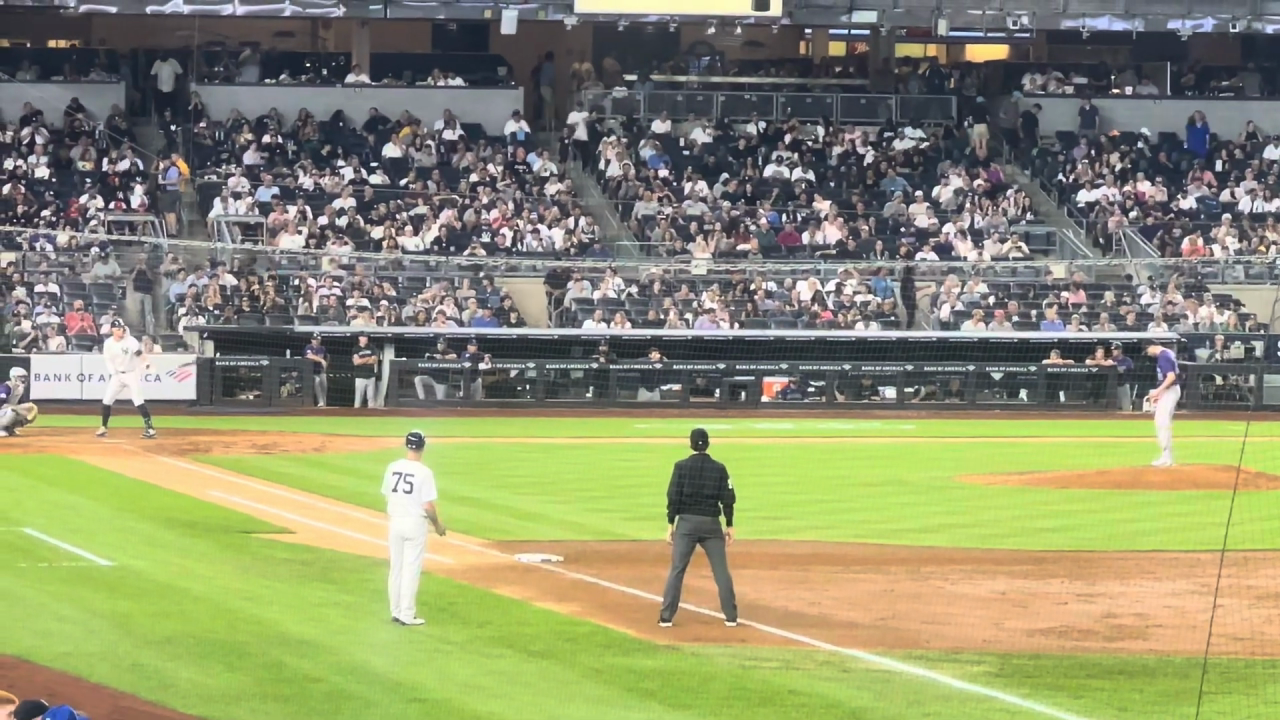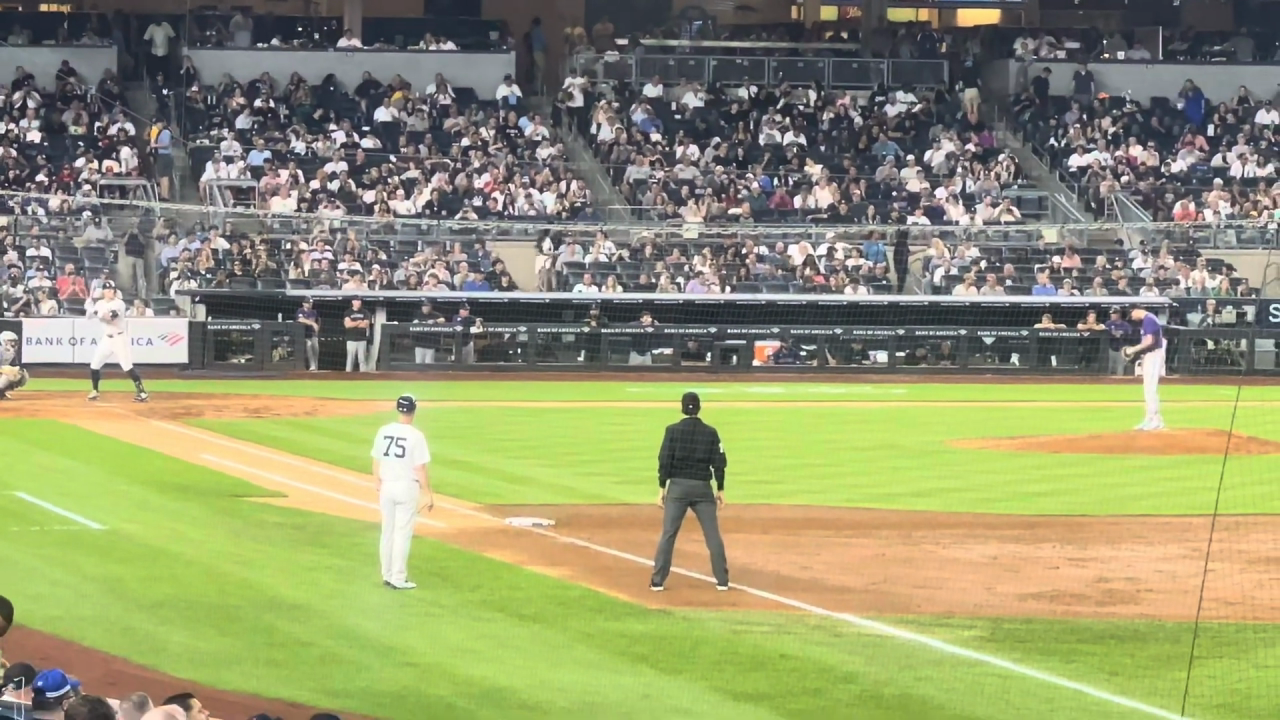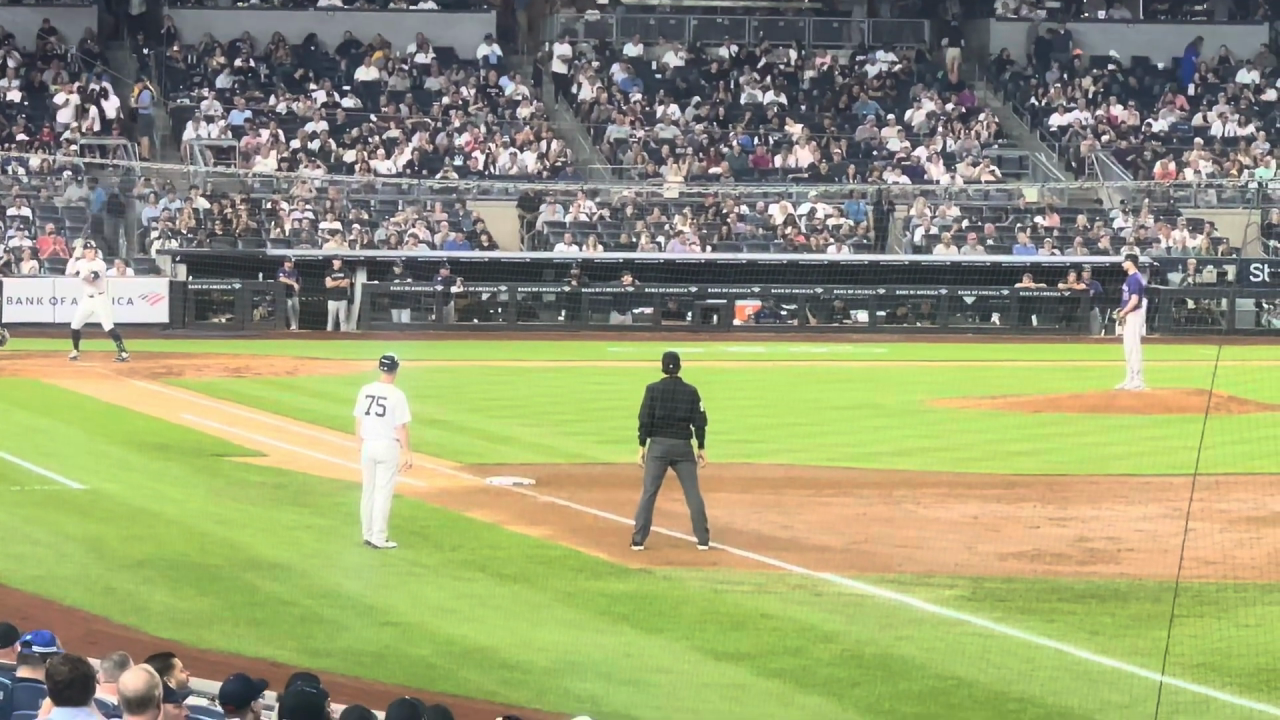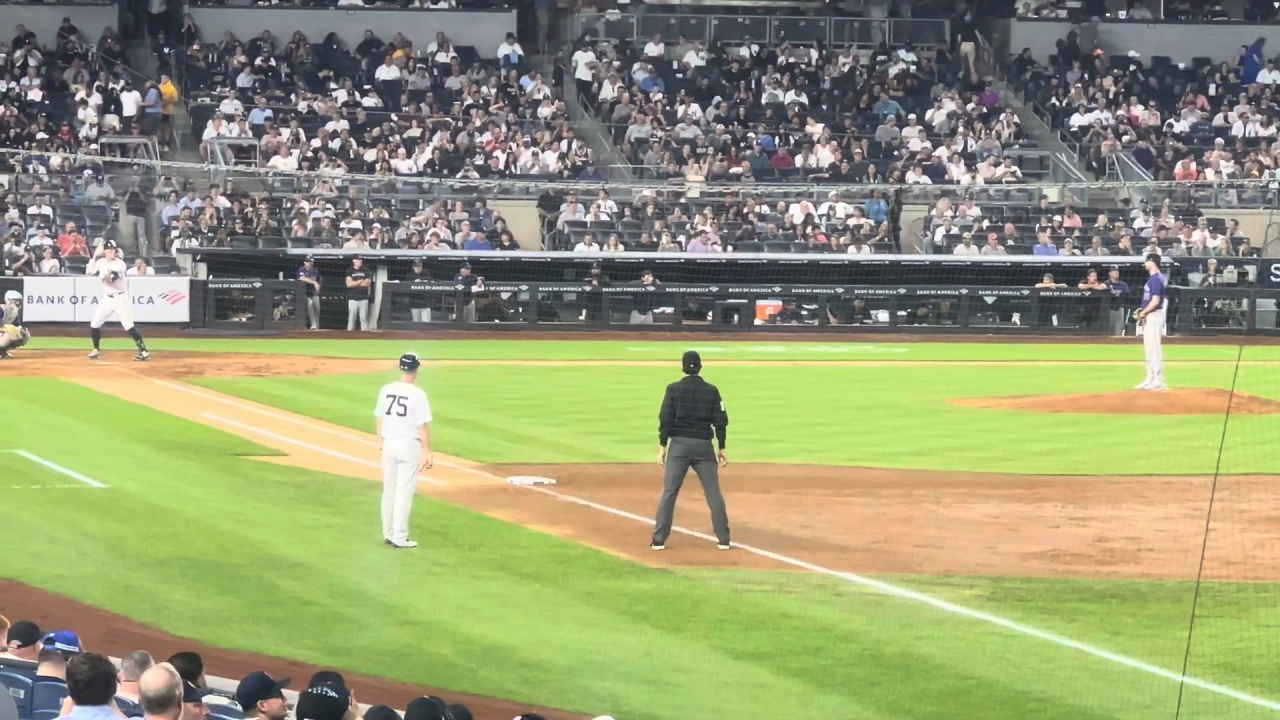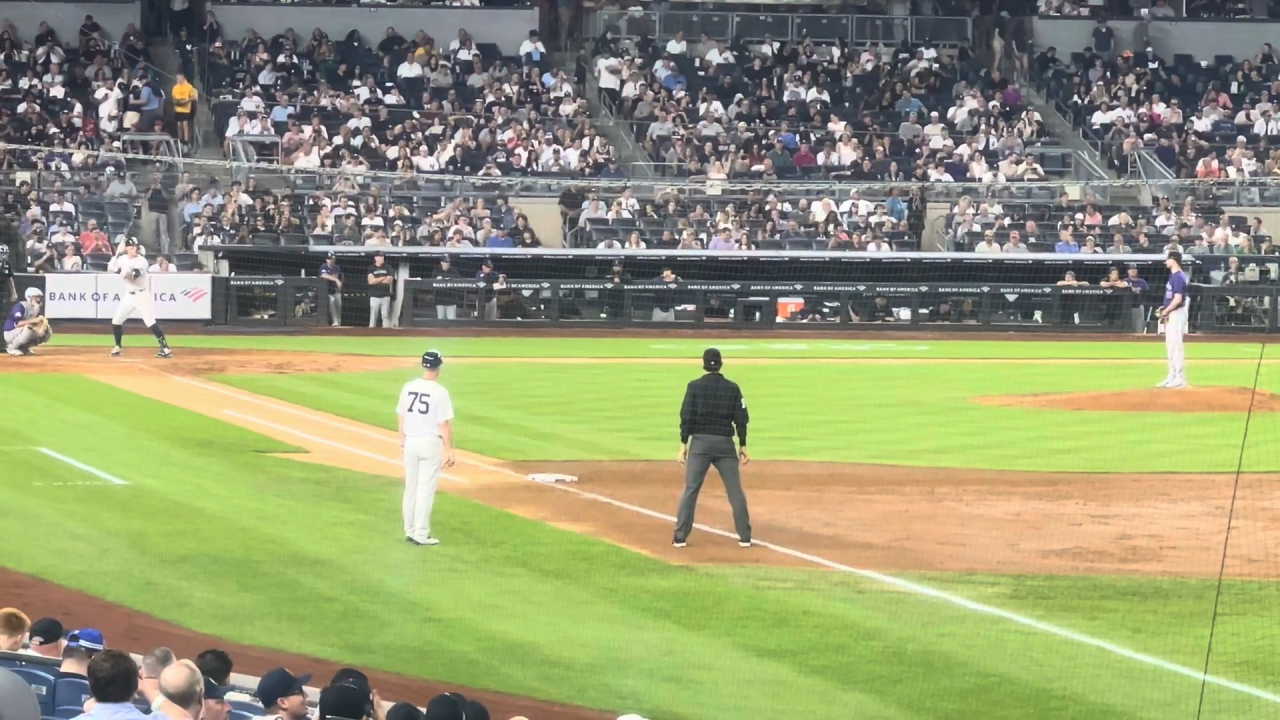
dt=1s
person 1, frame 1
left shoulder: (681, 466)
right shoulder: (719, 468)
left elbow: (673, 498)
right elbow: (728, 500)
left wrist: (671, 525)
right wrist: (729, 525)
left hip: (686, 522)
right hip: (711, 523)
left knee: (677, 570)
right knee: (721, 571)
left ankle: (666, 617)
right ankle: (731, 617)
person 1, frame 2
left shoulder: (673, 430)
right shoulder: (710, 432)
left elbow: (664, 462)
right elbow: (719, 463)
left wrist: (662, 488)
right wrist: (720, 489)
left hip: (678, 486)
right hip: (702, 487)
left knee: (668, 534)
right knee: (713, 535)
left ankle: (657, 581)
right ankle: (722, 581)
person 1, frame 3
left shoulder: (653, 389)
right shoulder: (690, 391)
left elbow: (645, 420)
right elbow: (699, 422)
left wrist: (642, 447)
right wrist: (700, 448)
left hip: (658, 445)
right hip: (683, 446)
left knee: (648, 493)
right knee: (693, 494)
left ankle: (638, 541)
right ankle: (703, 540)
person 1, frame 4
left shoulder: (674, 389)
right shoulder: (711, 391)
left elbow: (665, 420)
right elbow: (720, 422)
left wrist: (663, 447)
right wrist: (722, 448)
left hip: (679, 445)
right hip: (704, 446)
left knee: (669, 492)
right knee: (714, 494)
left ankle: (659, 540)
right ankle: (723, 540)
person 1, frame 5
left shoulder: (695, 386)
right shoulder: (732, 388)
left elbow: (686, 417)
right elbow: (741, 419)
left wrist: (684, 444)
right wrist: (742, 445)
left hip: (700, 442)
right hip: (725, 443)
left knee: (691, 489)
right knee: (735, 491)
left ankle: (680, 537)
right ankle: (745, 537)
person 2, frame 1
left shoulder: (392, 468)
right shoulder: (424, 472)
left elbow: (387, 498)
right elbow: (428, 505)
right wrist: (437, 525)
left hip: (395, 522)
right hip: (415, 523)
left knee: (396, 568)
right knee: (411, 570)
left ankle: (396, 612)
right ankle: (407, 615)
person 2, frame 2
left shoulder: (383, 431)
right shoulder: (415, 435)
left elbow: (376, 463)
right elbow: (421, 468)
left wrist: (379, 486)
right wrist: (428, 494)
left hip: (387, 486)
right hip: (407, 487)
left knee: (387, 532)
right knee: (403, 534)
left ankle: (387, 576)
right ankle: (398, 579)
person 2, frame 3
left shoulder: (365, 390)
right shoulder: (396, 395)
left elbow: (358, 421)
right elbow: (401, 428)
right wrist: (407, 453)
left hip: (368, 445)
right hip: (388, 447)
left knee: (368, 491)
right knee: (383, 493)
left ankle: (368, 535)
right ankle: (379, 539)
person 2, frame 4
left shoulder: (386, 390)
right shoulder: (418, 394)
left elbow: (379, 420)
right elbow: (422, 426)
left wrist: (381, 443)
right wrist: (427, 452)
left hip: (389, 445)
right hip: (409, 446)
left knee: (389, 491)
right knee: (404, 492)
left ankle: (388, 534)
right ankle: (400, 538)
person 2, frame 5
left shoulder: (408, 387)
right shoulder: (440, 392)
left elbow: (401, 417)
right elbow: (444, 424)
left wrist: (403, 440)
right wrist: (449, 450)
left hip: (411, 442)
right hip: (431, 443)
left knee: (410, 488)
right knee: (426, 490)
left ankle: (409, 531)
right ankle: (421, 535)
